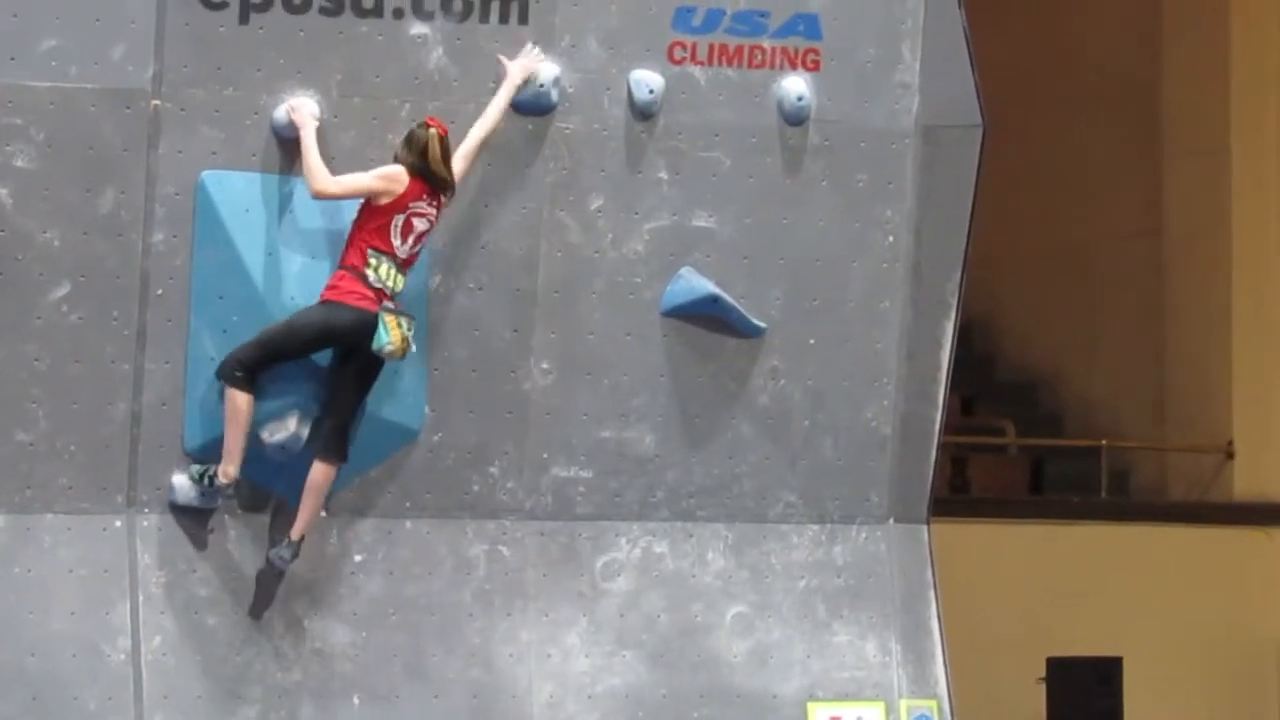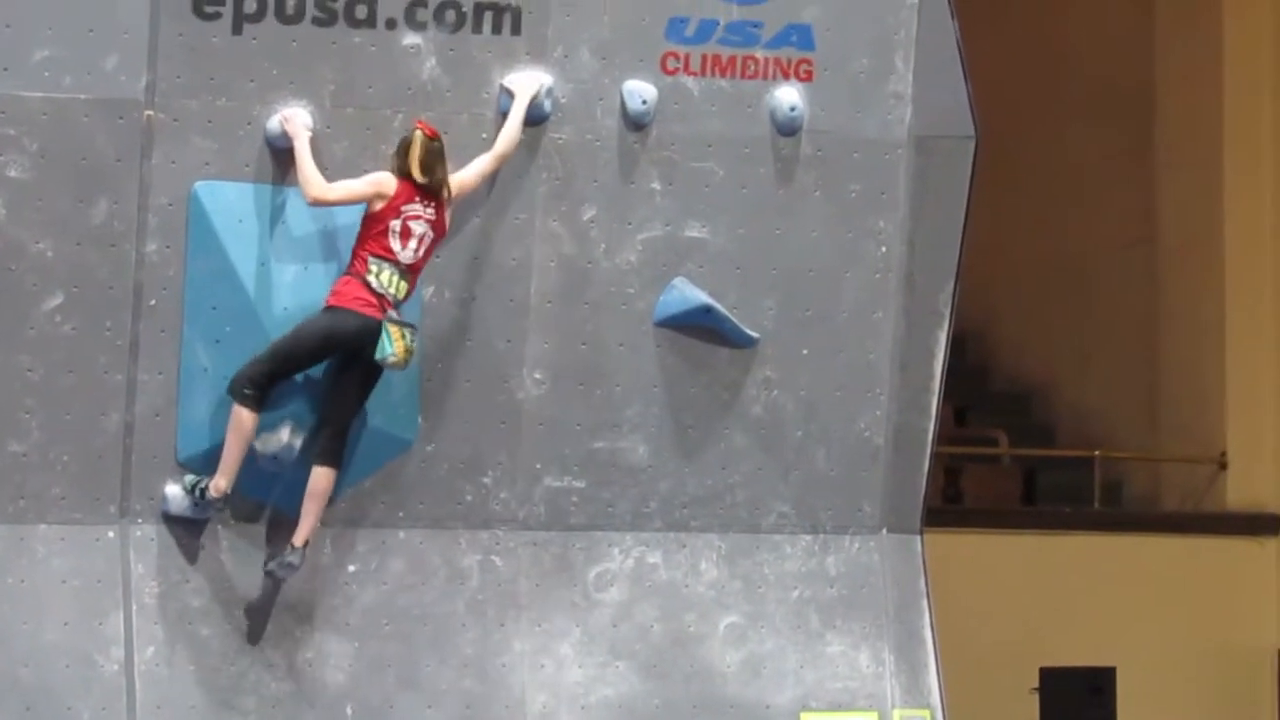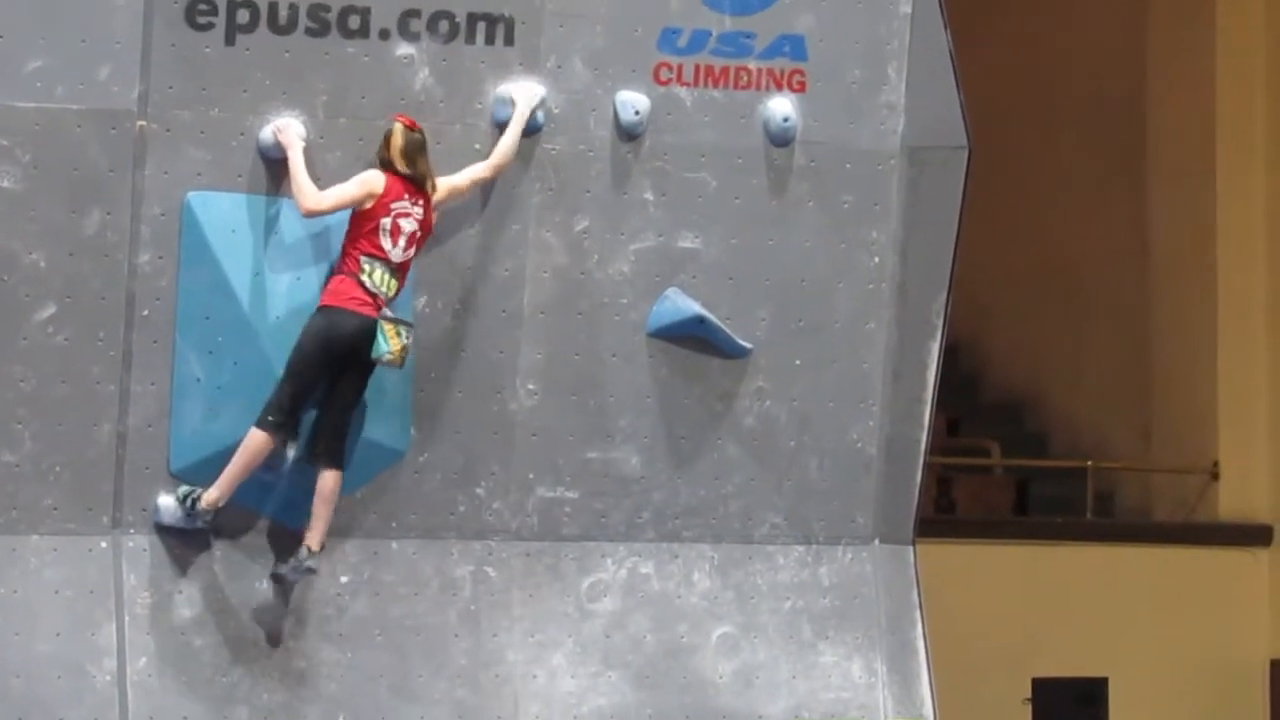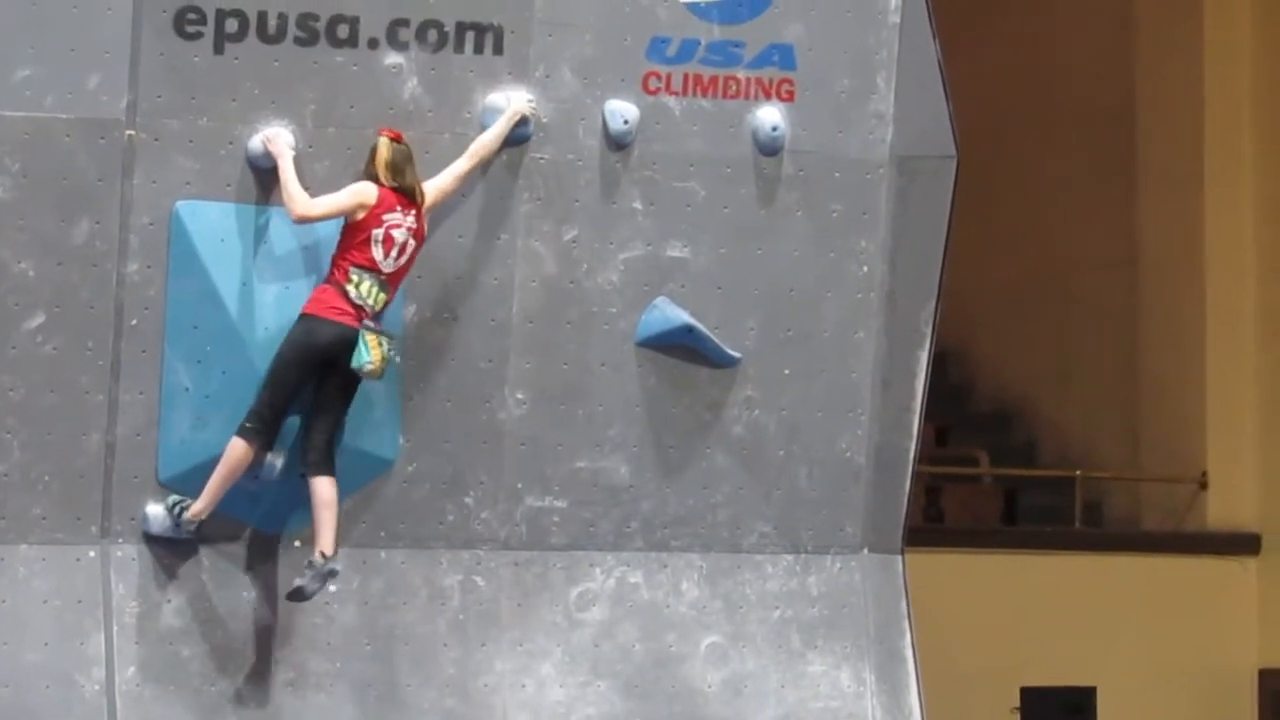
dt=0.3s
person 1, frame 1
left shoulder: (394, 179)
right shoulder: (441, 190)
left elbow: (320, 186)
right elbow: (482, 131)
left wrist: (306, 129)
right wrist: (515, 78)
left hip: (343, 308)
right hip: (378, 323)
left knee: (238, 366)
right knee: (334, 432)
left ankle: (223, 476)
right ankle: (294, 540)
person 1, frame 2
left shoulder: (386, 186)
right shoulder: (447, 196)
left elbow: (317, 193)
right elbow: (501, 151)
left wrist: (300, 139)
right wrist: (522, 97)
left hip: (347, 314)
right hip: (382, 329)
left knee: (249, 381)
right knee: (331, 438)
left ankle: (214, 490)
right ankle: (296, 548)
person 1, frame 3
left shoulder: (374, 182)
right shoulder: (433, 193)
left elbow: (309, 204)
right elbow: (494, 164)
left wrist: (292, 149)
right wrist: (523, 110)
left hip: (340, 314)
right hip: (374, 326)
left knee: (280, 412)
right knee: (330, 438)
left ankle: (204, 502)
right ankle: (311, 549)
person 1, frame 4
left shoulder: (368, 194)
right shoulder: (422, 203)
left elbow: (301, 209)
right elbow: (474, 155)
left wrist: (283, 158)
right wrist: (512, 114)
left hip: (323, 323)
right hip: (361, 338)
left knee: (260, 421)
right knee: (319, 447)
left ankle: (189, 514)
right ankle: (324, 556)
